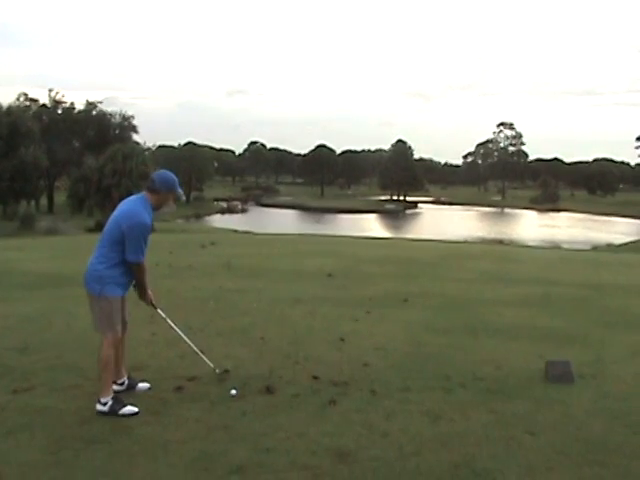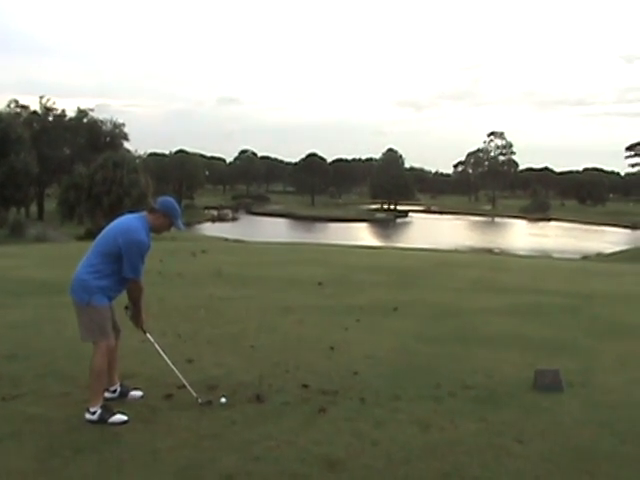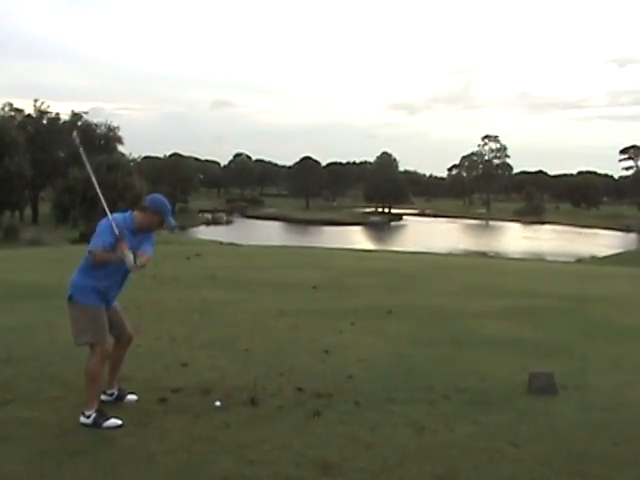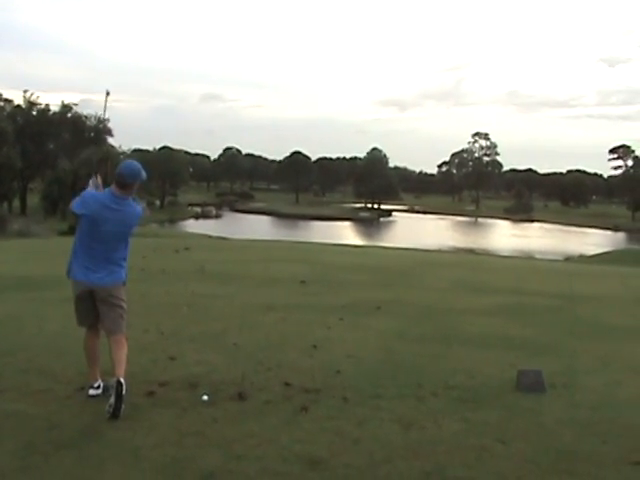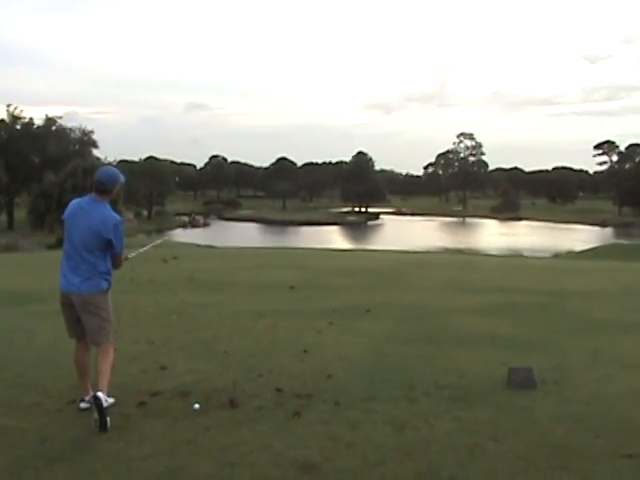
dt=1s
person 1, frame 1
left shoulder: (135, 203)
right shoulder: (139, 218)
right elbow: (136, 262)
left wrist: (143, 286)
right wrist: (144, 290)
left hip: (111, 277)
right hip: (106, 280)
left knee: (120, 330)
right knee: (112, 336)
left ankle: (121, 379)
right ankle: (105, 399)
person 1, frame 2
left shoulder: (132, 220)
right shoulder: (137, 237)
right elbow: (134, 281)
left wrist: (133, 307)
right wrist: (138, 312)
left hip: (95, 286)
right hip: (91, 290)
left knee: (113, 335)
right knee: (104, 344)
left ankle: (113, 387)
right ankle: (95, 408)
person 1, frame 3
left shoulder: (146, 235)
right shoulder: (113, 224)
left elbow: (143, 259)
right elbow: (93, 257)
left wrist: (132, 261)
right wrist: (118, 256)
left hip: (106, 296)
right hip: (86, 294)
left knee: (125, 337)
right knee: (101, 349)
left ankle: (110, 390)
right ankle: (89, 412)
person 1, frame 4
left shoulder: (90, 200)
right shoulder: (135, 212)
left elbow: (74, 207)
left wrist: (92, 188)
right wrist: (102, 189)
left hip: (82, 277)
right hip: (111, 281)
left knee: (91, 329)
right knee: (117, 335)
left ankle: (94, 382)
right ankle: (119, 380)
person 1, frame 5
left shoulder: (73, 207)
right shoulder: (113, 220)
right elbow: (117, 261)
right wrist: (118, 261)
left hip: (68, 287)
right hip: (94, 290)
left knee: (82, 342)
right knee: (105, 346)
left ankle: (86, 395)
right ankle: (100, 394)
